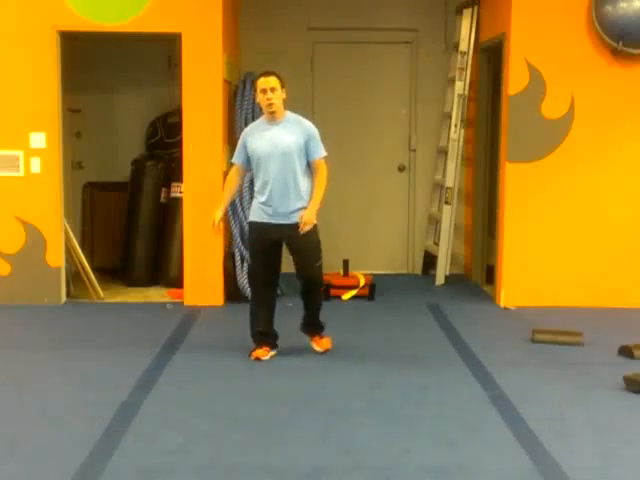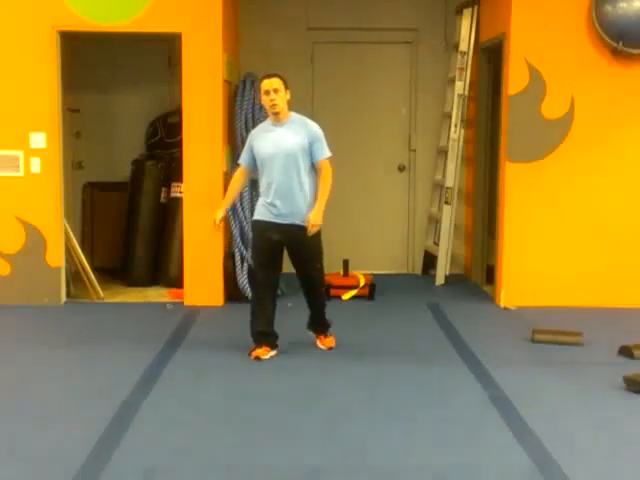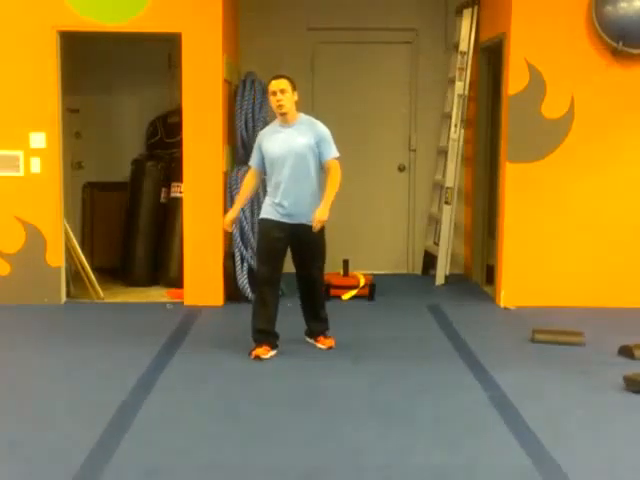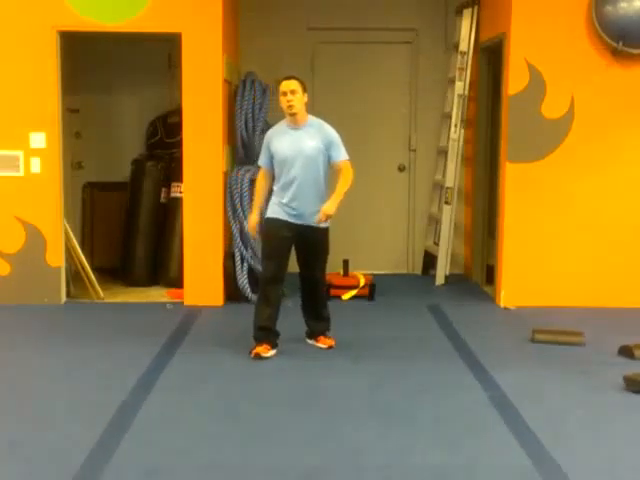
dt=0.1s
person 1, frame 1
left shoulder: (304, 128)
right shoulder: (250, 134)
left elbow: (320, 170)
right elbow: (236, 173)
left wrist: (313, 207)
right wrist: (221, 208)
left hip: (299, 218)
right hip: (262, 219)
left knee: (312, 276)
right knee: (262, 282)
left ankle: (314, 329)
right ankle: (264, 341)
person 1, frame 2
left shoulder: (309, 129)
right shoulder: (256, 135)
left elbow: (325, 171)
right elbow: (242, 173)
left wrist: (318, 209)
right wrist: (224, 207)
left hip: (303, 220)
right hip: (267, 219)
left knee: (312, 278)
right knee: (262, 280)
left ankle: (320, 328)
right ankle: (264, 341)
person 1, frame 3
left shoulder: (316, 130)
right shoulder: (265, 136)
left elbow: (334, 171)
right elbow: (254, 175)
left wrist: (325, 206)
right wrist: (235, 209)
left hip: (308, 219)
right hip: (273, 217)
left knee: (312, 279)
right knee: (266, 279)
left ankle: (318, 330)
right ankle: (265, 340)
person 1, frame 4
left shoulder: (325, 133)
right shoulder: (272, 135)
left elbow: (346, 171)
right elbow: (264, 176)
left wrist: (333, 202)
right wrist: (255, 211)
left hip: (314, 219)
right hip: (279, 216)
left knee: (314, 278)
right knee: (270, 276)
left ankle: (318, 330)
right ankle: (265, 339)
